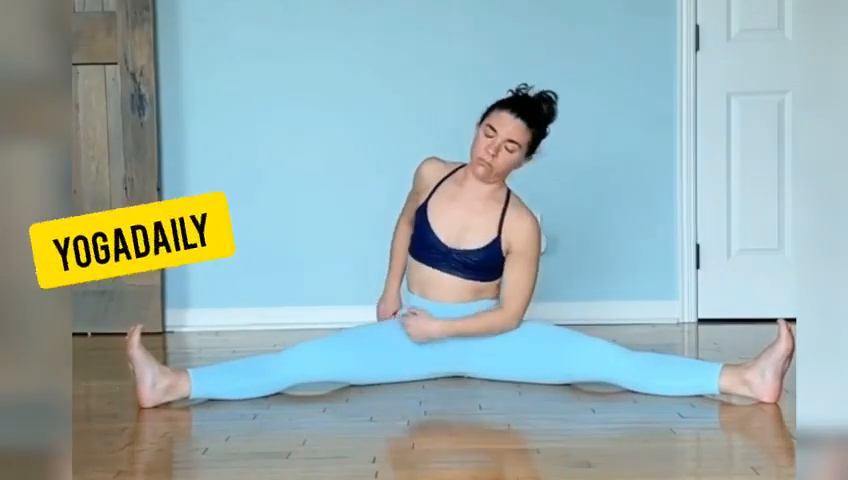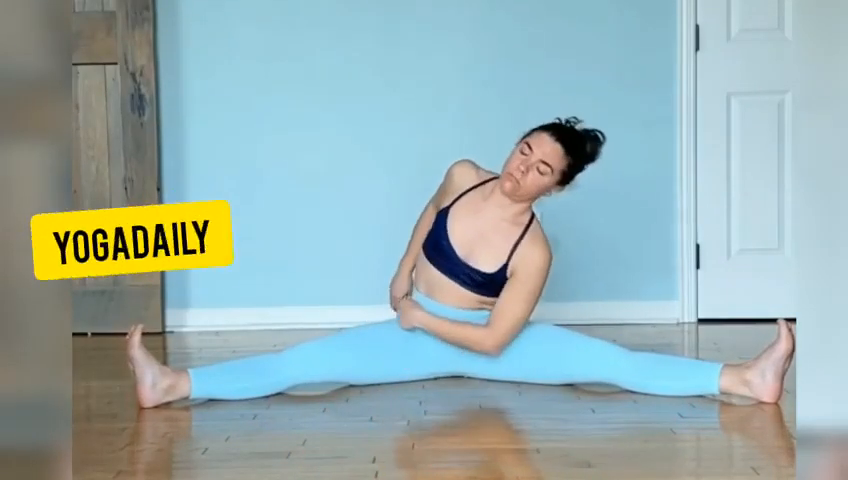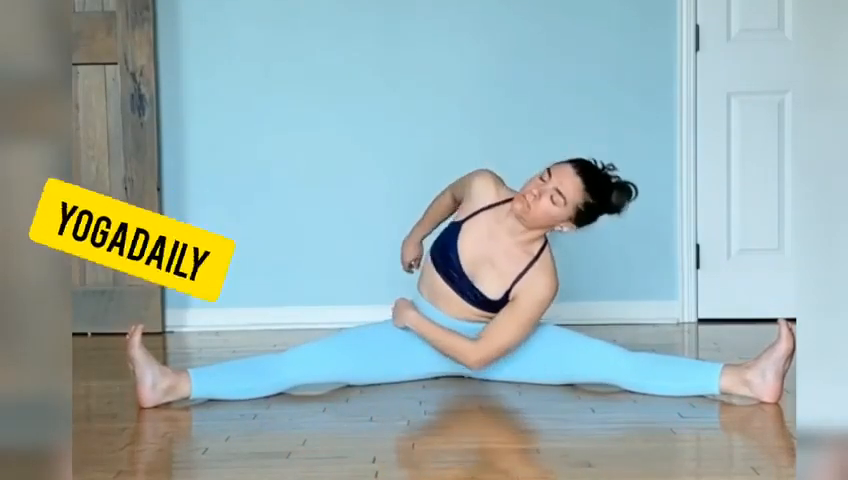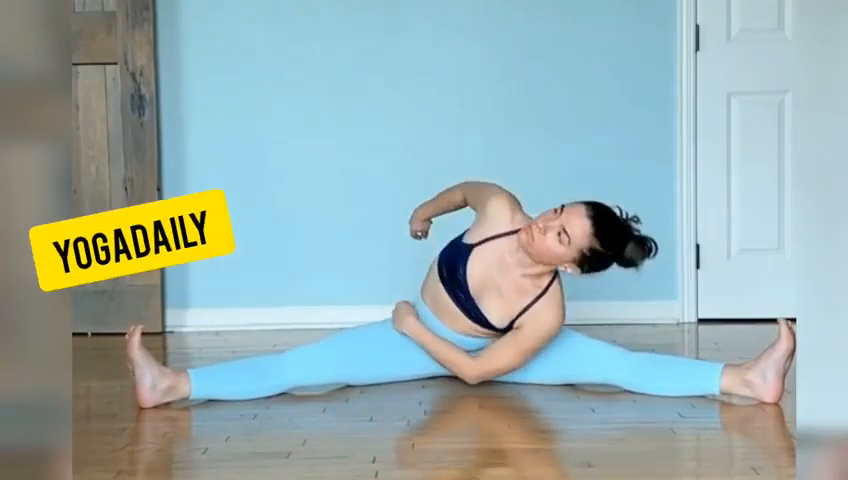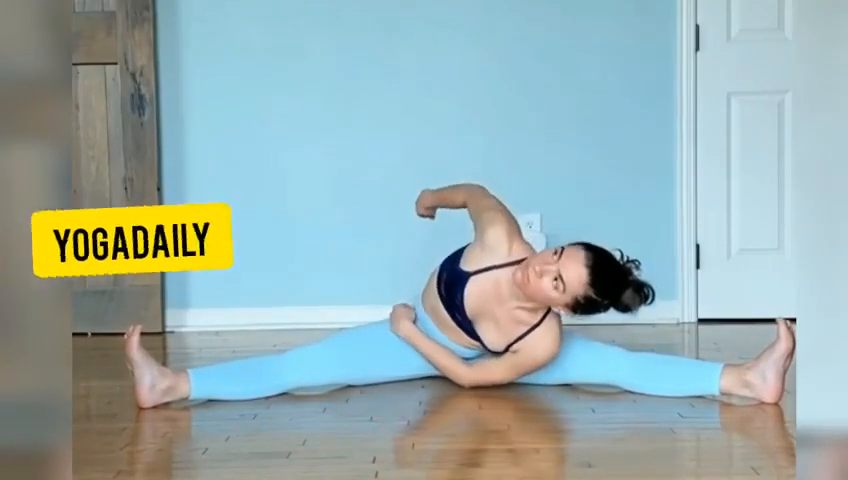
dt=0.4s
person 1, frame 1
left shoulder: (519, 222)
right shoulder: (431, 173)
left elbow: (512, 313)
right elbow: (405, 224)
left wrist: (443, 328)
right wrist: (391, 289)
left hip: (483, 339)
right hip: (414, 332)
left knee: (602, 360)
right knee: (303, 362)
left ankle: (742, 379)
right ankle: (175, 383)
person 1, frame 2
left shoulder: (533, 249)
right shoulder: (463, 176)
left elbow: (495, 340)
left wrist: (424, 319)
right wrist: (403, 273)
left hip: (481, 344)
right hip: (415, 332)
left knee: (608, 362)
right knee: (301, 363)
left ankle: (742, 380)
right ankle: (175, 384)
person 1, frame 3
left shoulder: (539, 278)
right shoulder: (484, 187)
left elbow: (479, 355)
right elbow: (449, 195)
left wrist: (412, 319)
right wrist: (415, 236)
left hip: (478, 348)
right hip: (418, 334)
left knee: (611, 362)
right knee: (303, 363)
left ankle: (742, 379)
right ankle: (175, 384)
person 1, frame 4
left shoulder: (546, 312)
right shoulder: (500, 210)
left elbow: (476, 370)
right elbow: (467, 188)
left wrist: (412, 327)
right wrist: (425, 209)
left hip: (472, 354)
right hip: (417, 335)
left knee: (611, 363)
right knee: (303, 364)
right ankle: (175, 384)
person 1, frame 5
left shoulder: (544, 342)
right shoulder: (500, 238)
left elbow: (470, 377)
right elbow: (476, 191)
left wrist: (408, 333)
right wrist: (430, 197)
left hip: (466, 358)
right hip: (414, 332)
left knee: (614, 366)
right knee: (302, 366)
right ankle: (174, 384)
